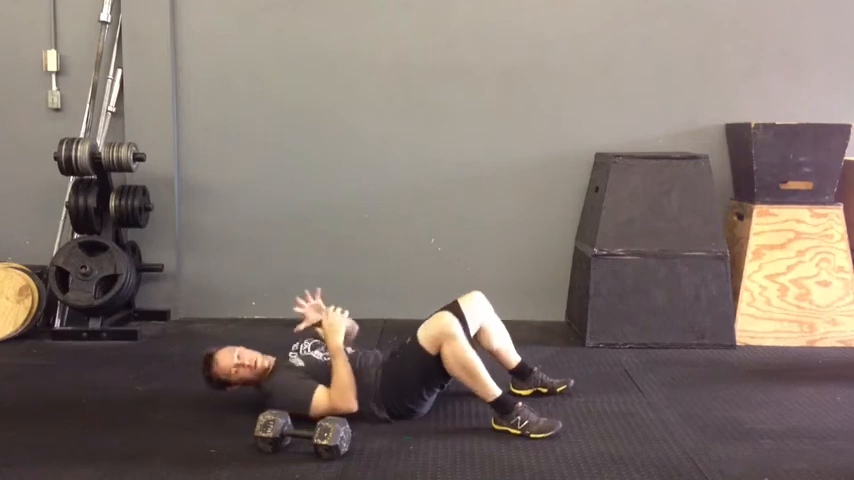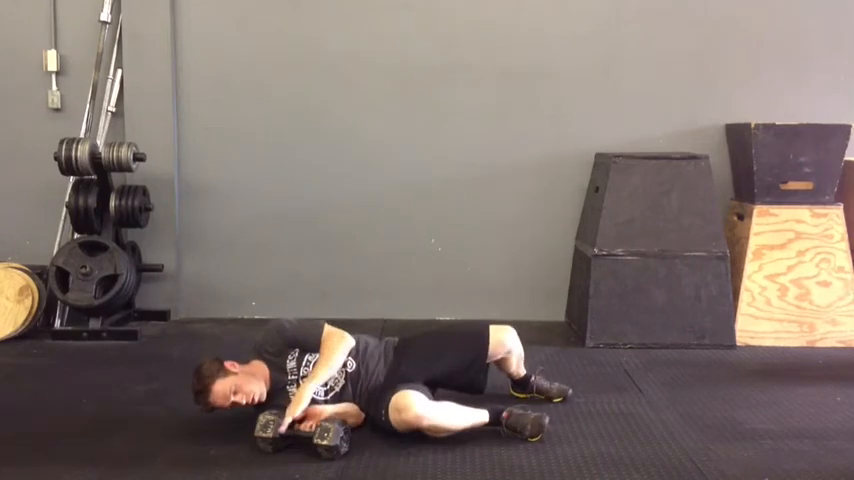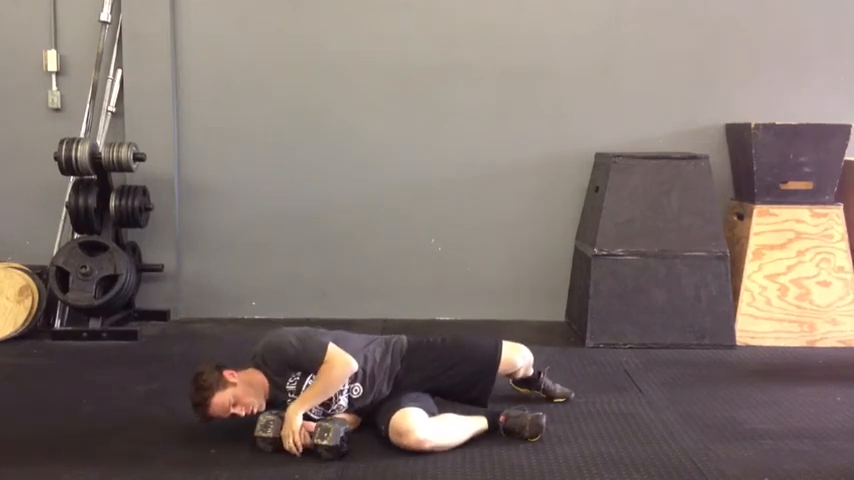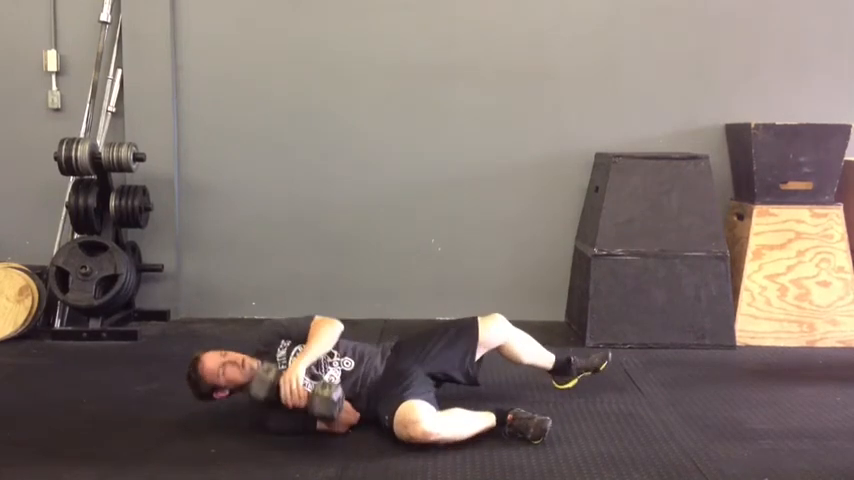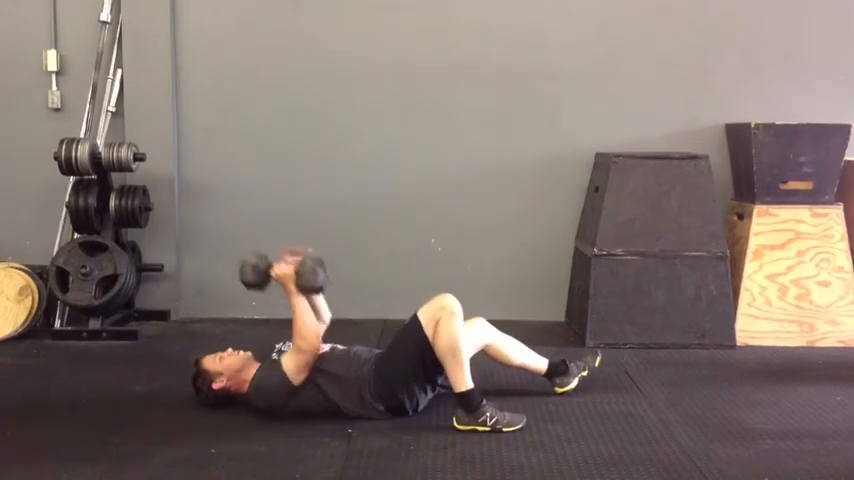
dt=1s
person 1, frame 1
left shoulder: (291, 352)
right shoulder: (279, 387)
left elbow: (351, 330)
right elbow: (346, 404)
left wrist: (325, 317)
right wrist: (333, 344)
left hip: (392, 363)
right hip: (397, 394)
left knee: (475, 301)
right knee: (445, 324)
left ankle: (525, 377)
right ankle: (507, 411)
person 1, frame 2
left shoulder: (275, 337)
right shoulder: (274, 406)
left elbow: (341, 340)
right elbow: (356, 414)
left wrist: (305, 391)
right wrist: (323, 413)
left hip: (399, 355)
right hip: (381, 397)
left knee: (505, 339)
right knee: (411, 412)
left ankle: (523, 383)
right ankle: (499, 417)
person 1, frame 3
left shoulder: (276, 348)
right shoulder: (274, 405)
left elbow: (344, 364)
right elbow: (351, 416)
left wrist: (297, 409)
right wrist: (310, 429)
left hip: (405, 359)
right hip: (385, 399)
left knee: (519, 357)
right knee: (412, 434)
left ankle: (531, 382)
right ankle: (495, 420)
person 1, frame 4
left shoulder: (273, 339)
right shoulder: (274, 412)
left elbow: (330, 325)
right elbow: (347, 418)
left wrist: (304, 359)
right wrist: (306, 393)
left hip: (396, 355)
right hip: (385, 395)
left knee: (495, 325)
right knee: (419, 425)
left ankle: (562, 369)
right ankle: (503, 420)
person 1, frame 5
left shoulder: (276, 369)
right shoulder: (268, 390)
left elbow: (319, 332)
right elbow: (309, 346)
left wrist: (307, 290)
right wrist: (291, 290)
left hip: (388, 374)
right hip: (390, 389)
left knee: (479, 328)
right knee: (446, 305)
left ankle: (558, 372)
right ankle: (472, 410)
